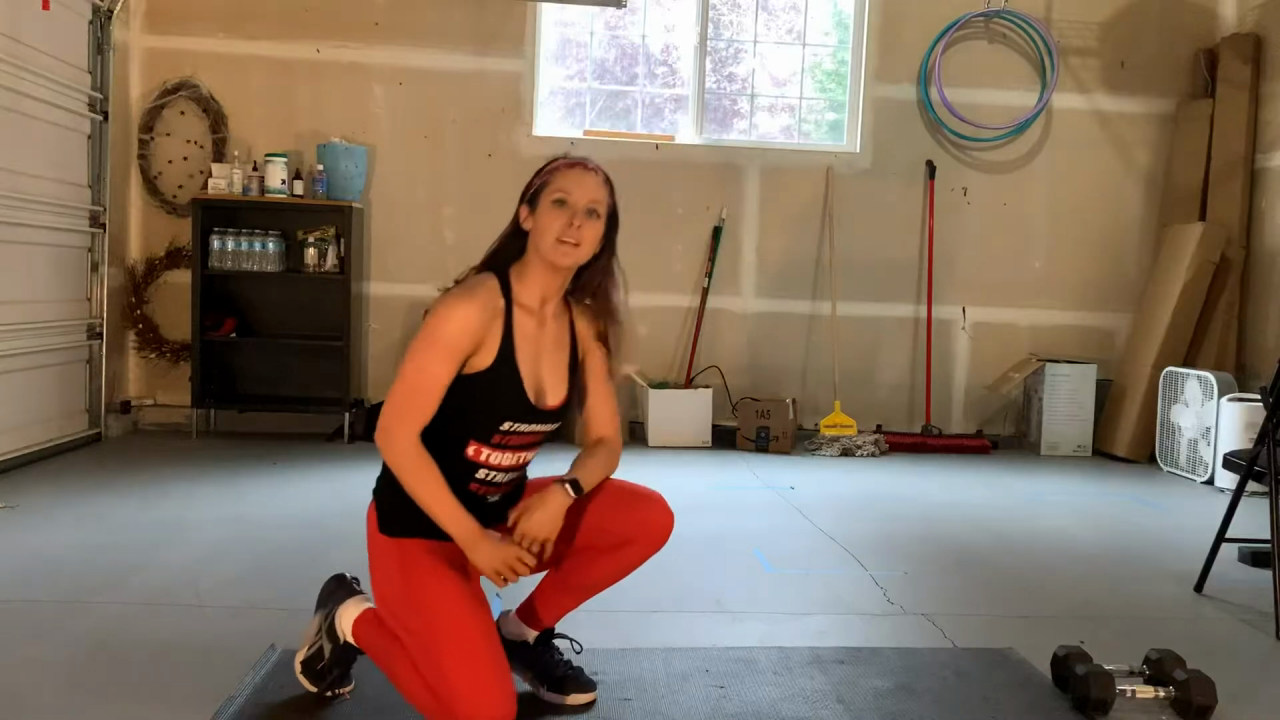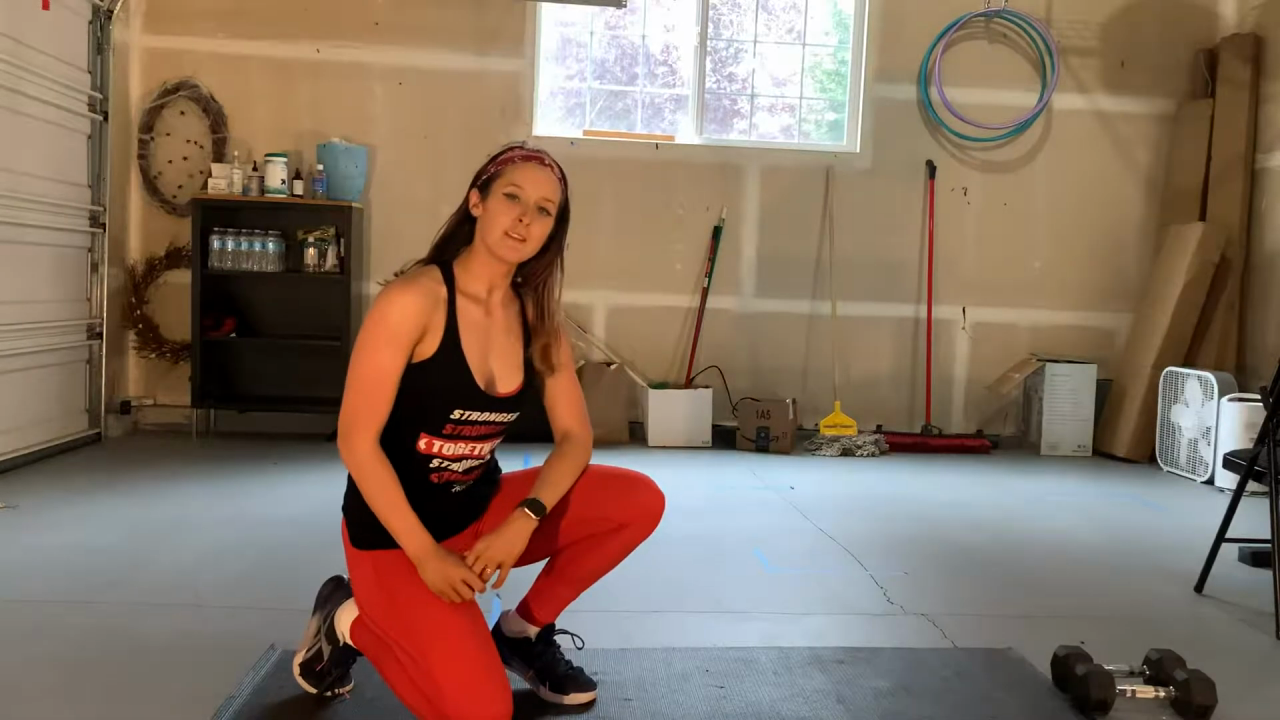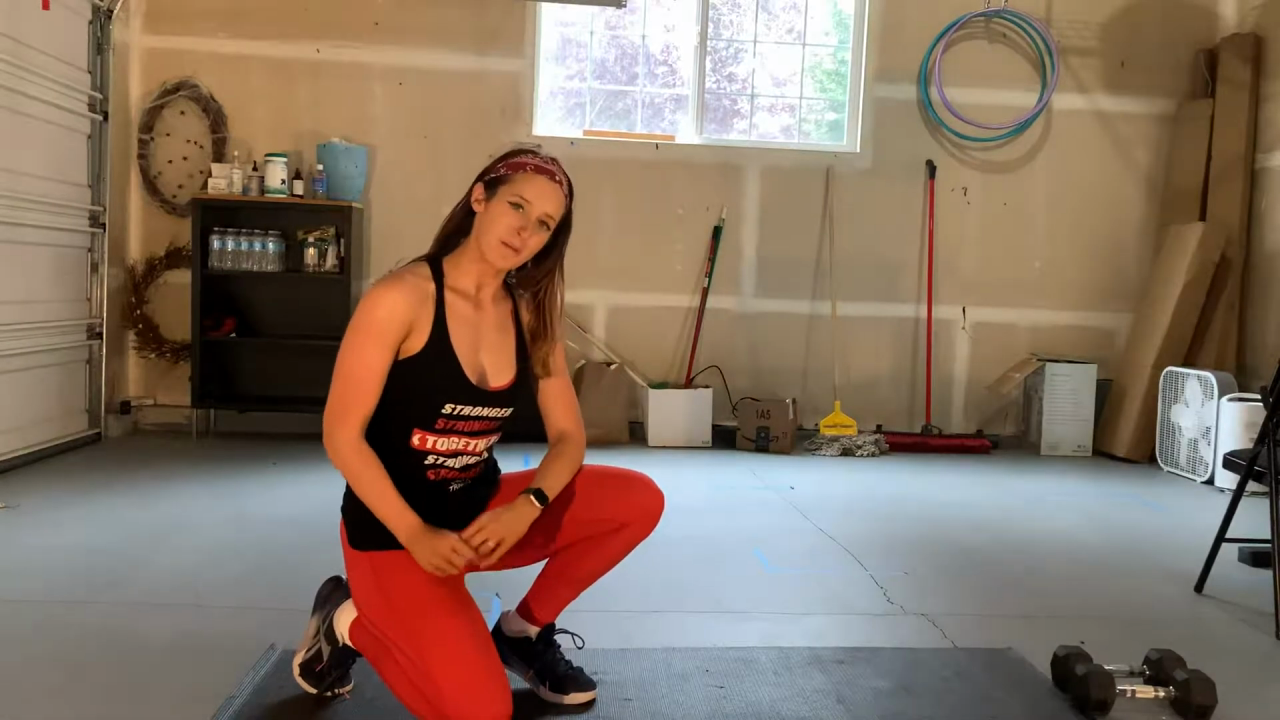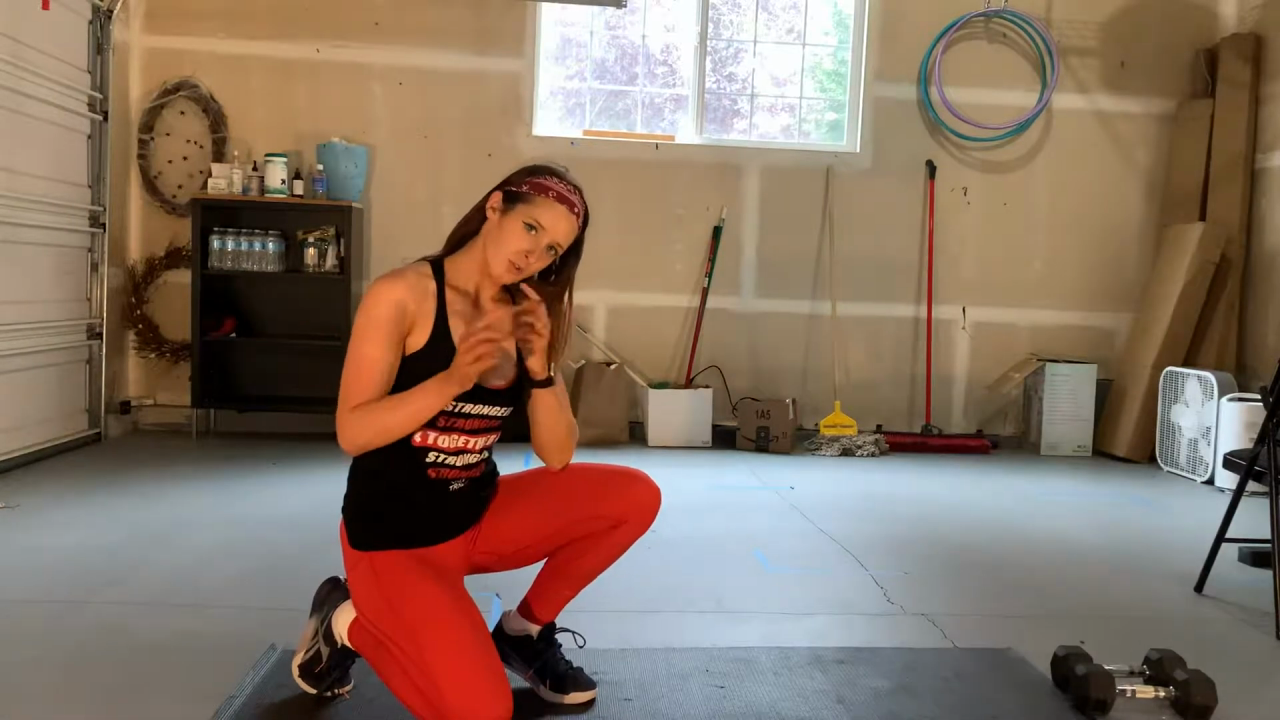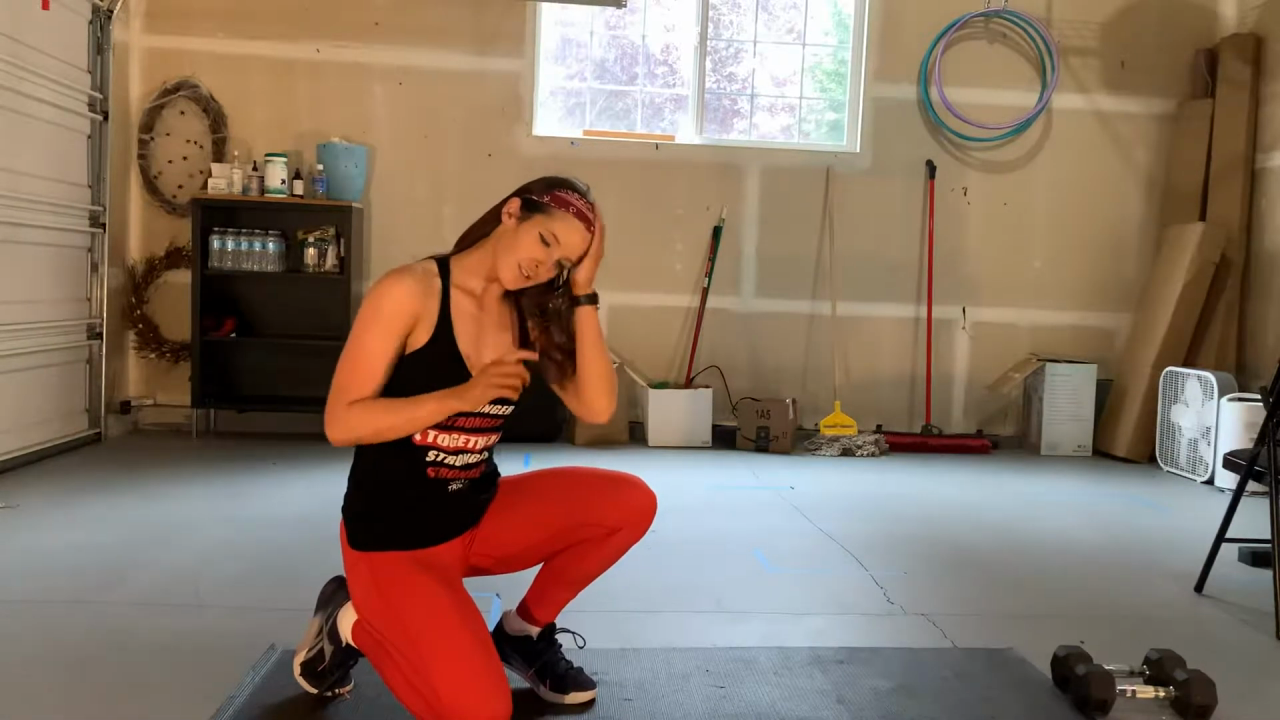
dt=0.5s
person 1, frame 1
left shoulder: (585, 326)
right shoulder: (473, 308)
left elbow: (604, 441)
right elbow: (395, 434)
left wrist: (563, 495)
right wrist: (471, 538)
left hip: (505, 510)
right hip: (418, 528)
left knee: (651, 519)
left ankle: (523, 633)
right ankle: (350, 620)
person 1, frame 2
left shoulder: (538, 315)
right shoulder: (413, 298)
left elbow: (575, 436)
right elbow: (356, 440)
left wrist: (523, 523)
right wrist: (425, 553)
left hip: (480, 508)
right hip: (395, 531)
left knee: (639, 501)
left ankle: (524, 631)
right ankle: (350, 621)
person 1, frame 3
left shoulder: (531, 313)
right shoulder: (401, 296)
left elbow: (568, 434)
right elbow: (341, 434)
left wrist: (525, 509)
right wrist: (415, 534)
left hip: (481, 509)
right hip: (393, 532)
left knee: (639, 500)
left ankle: (524, 630)
right ankle: (349, 622)
person 1, frame 4
left shoulder: (527, 316)
right shoulder: (401, 293)
left elbow: (557, 456)
right elbow: (353, 434)
left wrist: (540, 368)
right wrist: (456, 377)
left hip: (479, 514)
right hip: (394, 535)
left knee: (635, 497)
left ankle: (525, 631)
right ankle: (347, 624)
person 1, frame 5
left shoulder: (532, 314)
right shoulder: (408, 291)
left elbow: (597, 408)
right elbow: (342, 423)
left wrist: (582, 292)
right wrist: (462, 395)
left hip: (479, 514)
right hip: (394, 537)
left knee: (631, 503)
left ankle: (524, 631)
right ankle: (352, 625)
